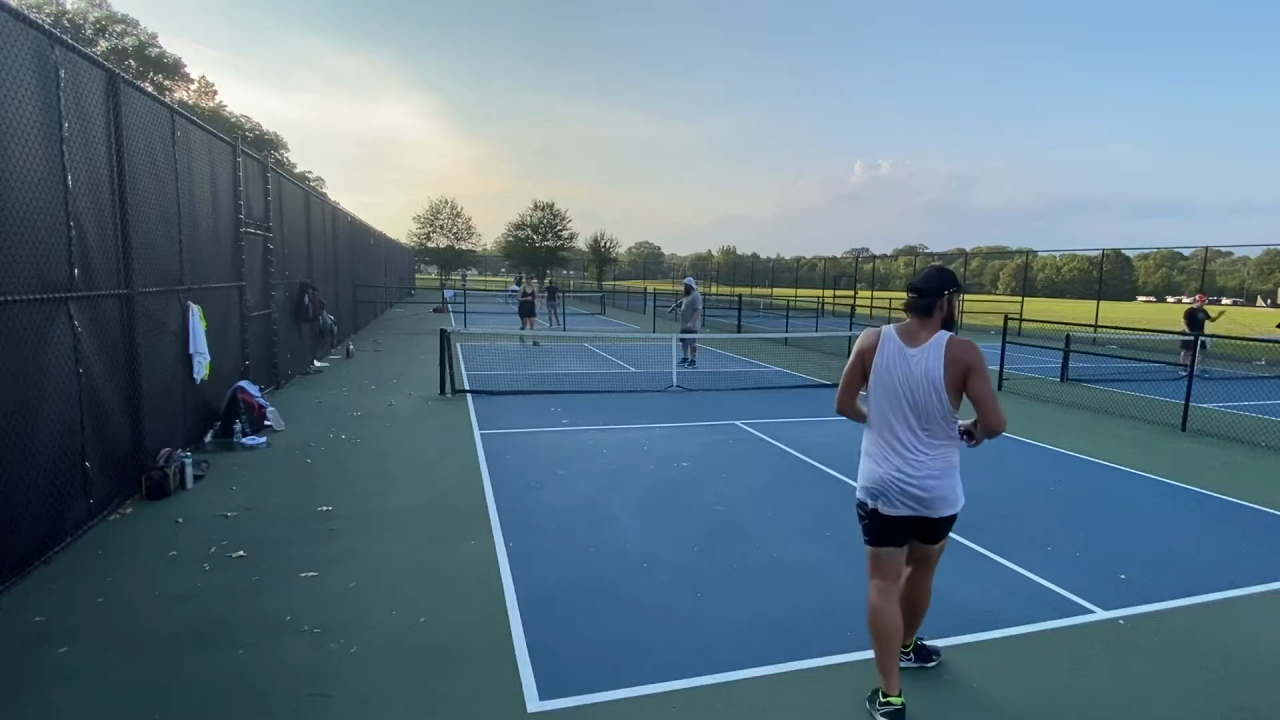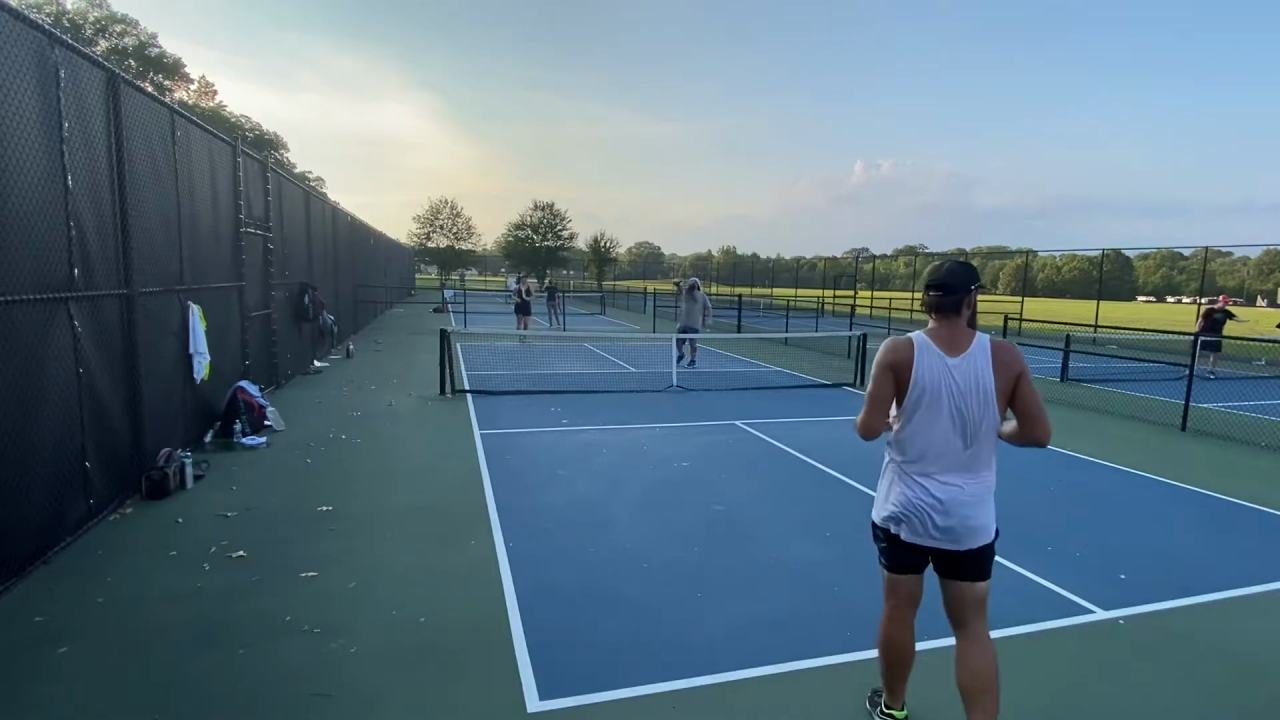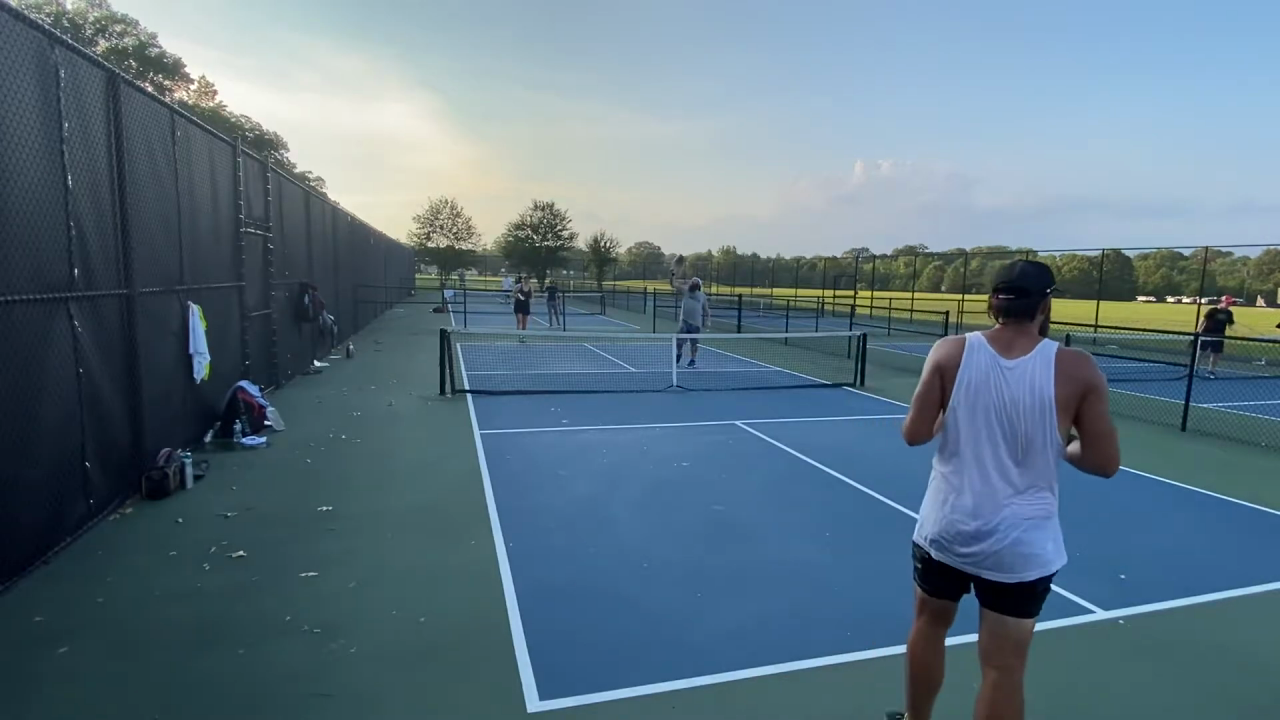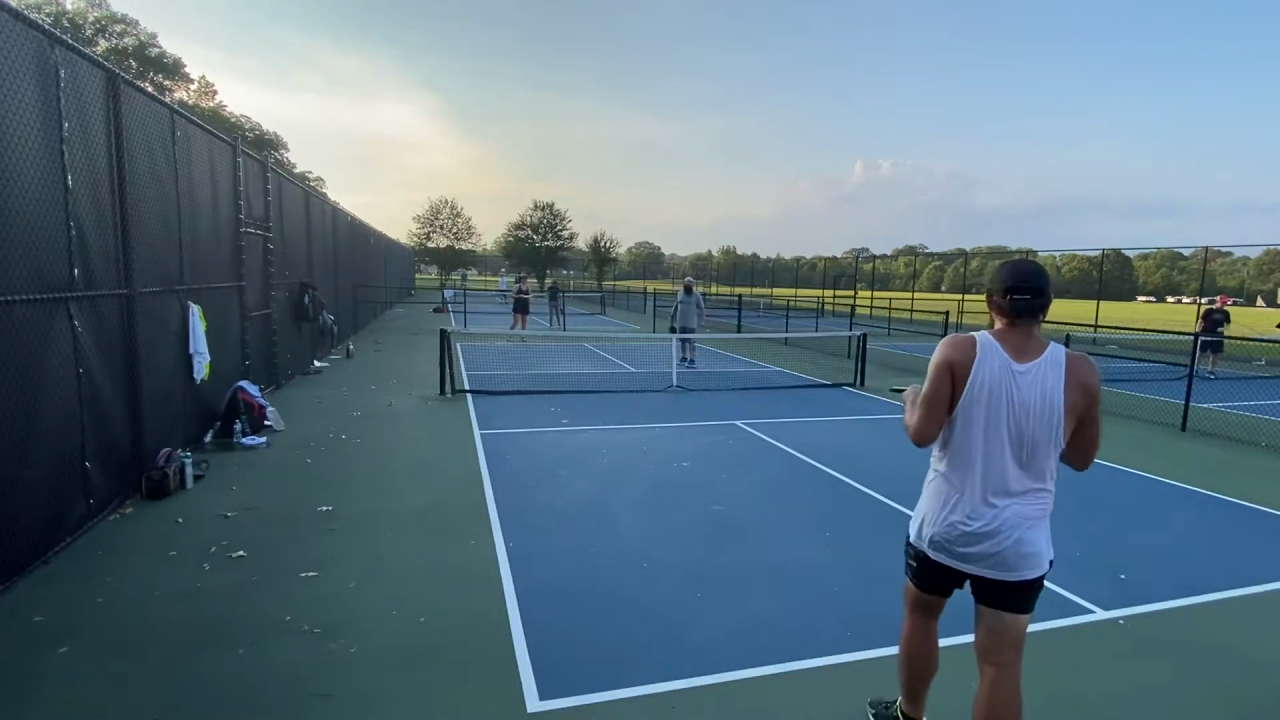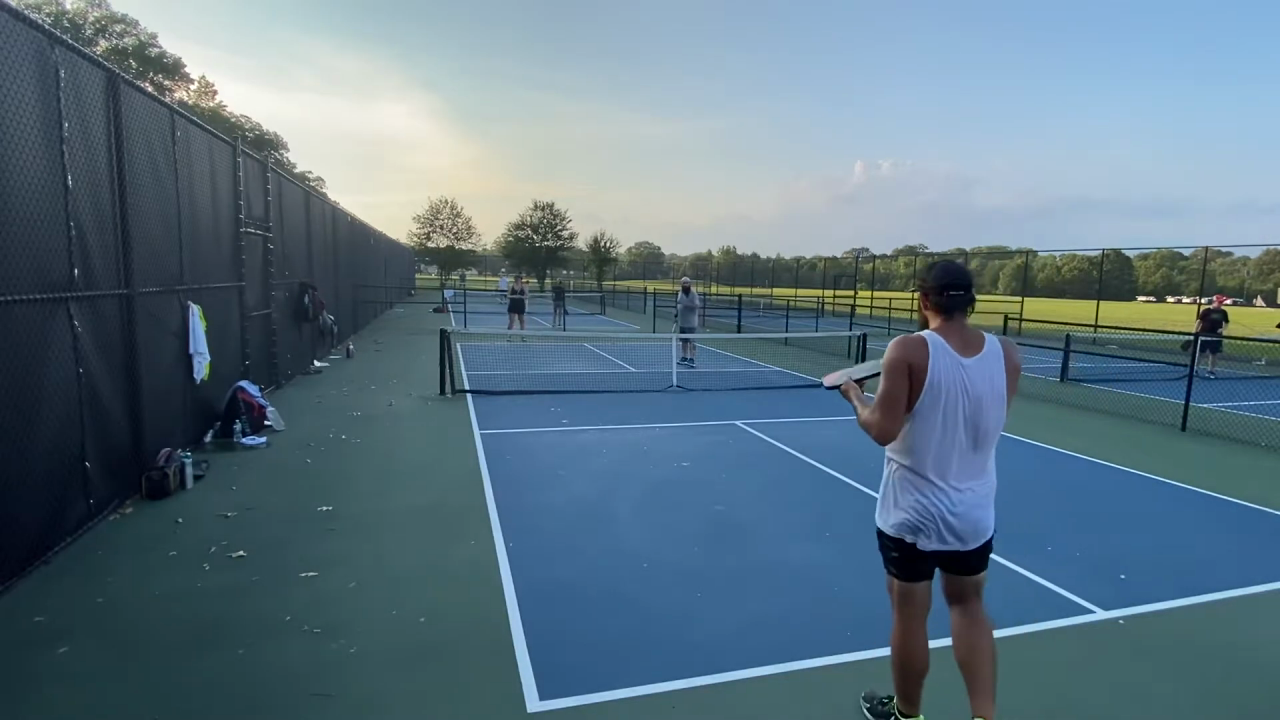
dt=0.5s
person 1, frame 1
left shoulder: (871, 342)
right shoulder: (962, 352)
left elbow: (844, 406)
right elbow: (994, 423)
right wrist: (972, 431)
left hip: (881, 484)
right hip: (936, 488)
left knee: (883, 583)
right knee: (921, 568)
right ankle: (910, 645)
person 1, frame 2
left shoulder: (897, 352)
right shoulder: (1005, 357)
left elbow: (868, 428)
right elbow: (1038, 435)
left hip: (904, 509)
right hip: (971, 516)
left knee: (899, 610)
right knee: (972, 626)
person 1, frame 3
left shoulder: (950, 352)
right shoulder: (1077, 368)
left elbow: (914, 433)
right elbow: (1104, 462)
left hip: (947, 528)
right hip: (1022, 545)
left knee: (929, 626)
right knee: (1003, 669)
person 1, frame 4
left shoulder: (957, 351)
right shoulder: (1079, 371)
left elbow: (921, 433)
right elbow: (1080, 458)
left wrist: (912, 401)
left hip: (944, 526)
right hip: (1018, 544)
left knee: (920, 617)
right knee: (1001, 665)
person 1, frame 5
left shoulder: (908, 350)
right shoulder: (1007, 354)
left elbow: (884, 431)
left wrist: (855, 396)
left hip: (911, 513)
right hip: (974, 513)
left knee: (909, 617)
right knee: (969, 607)
